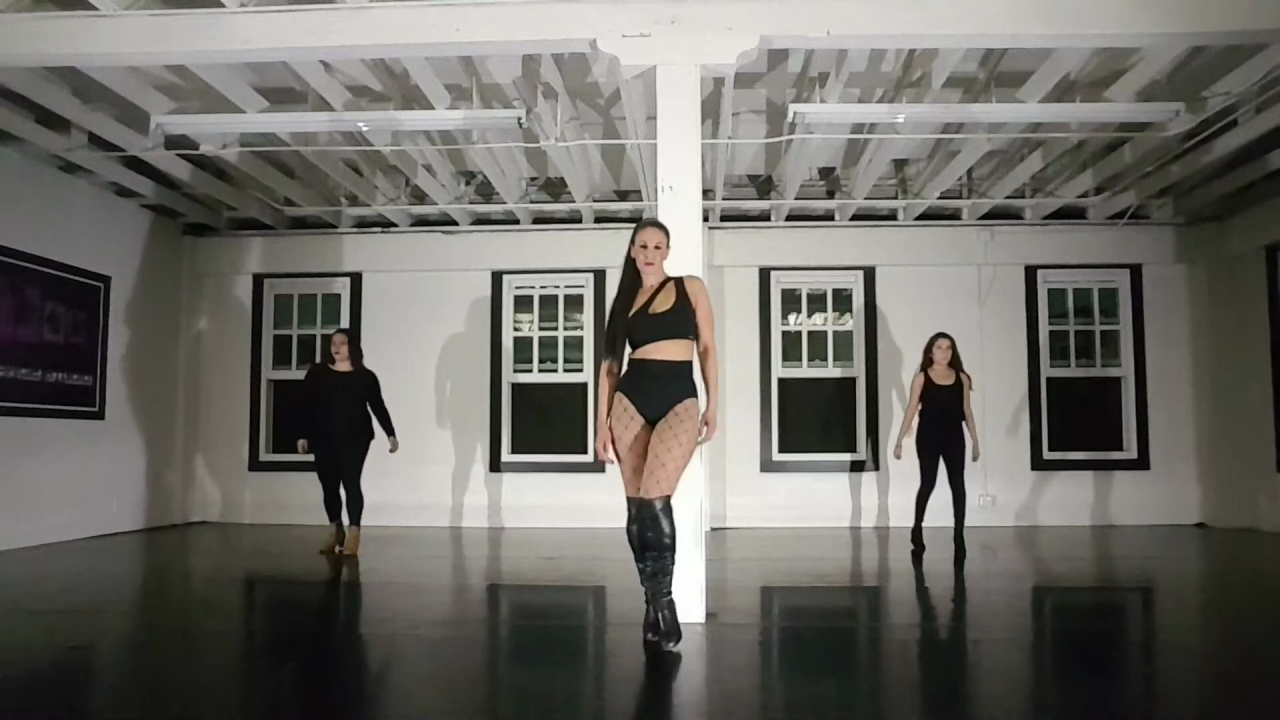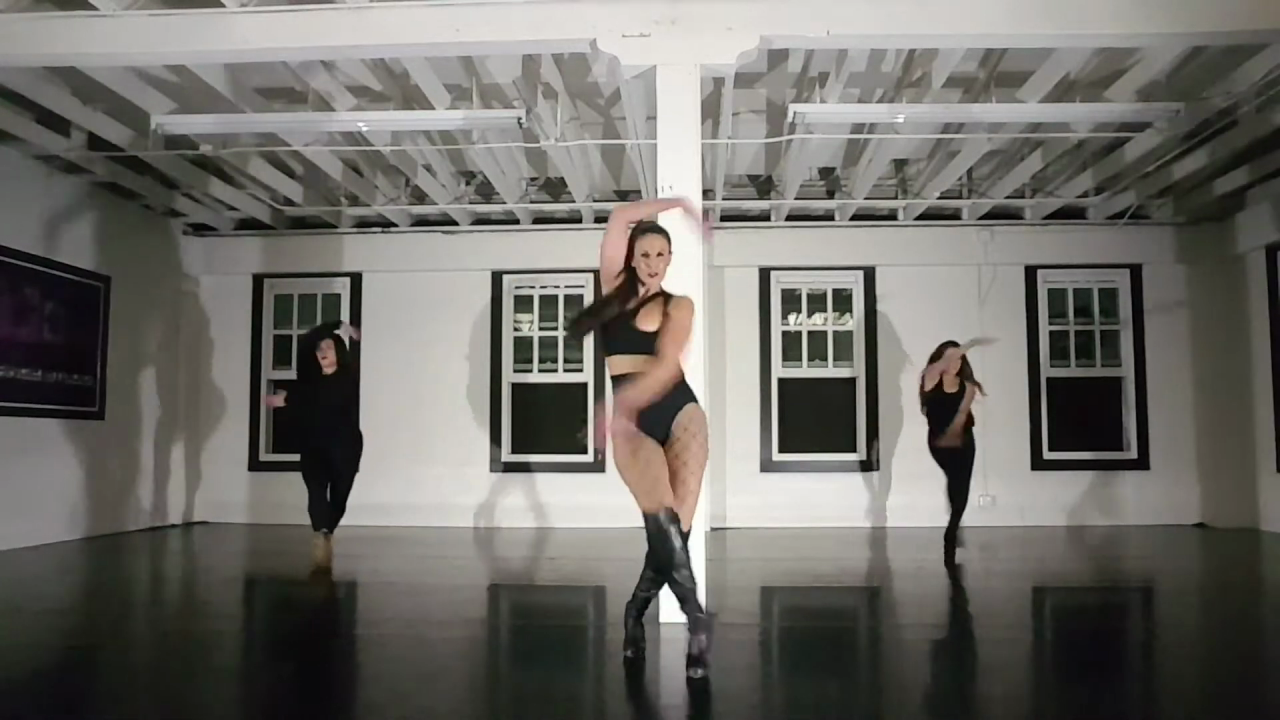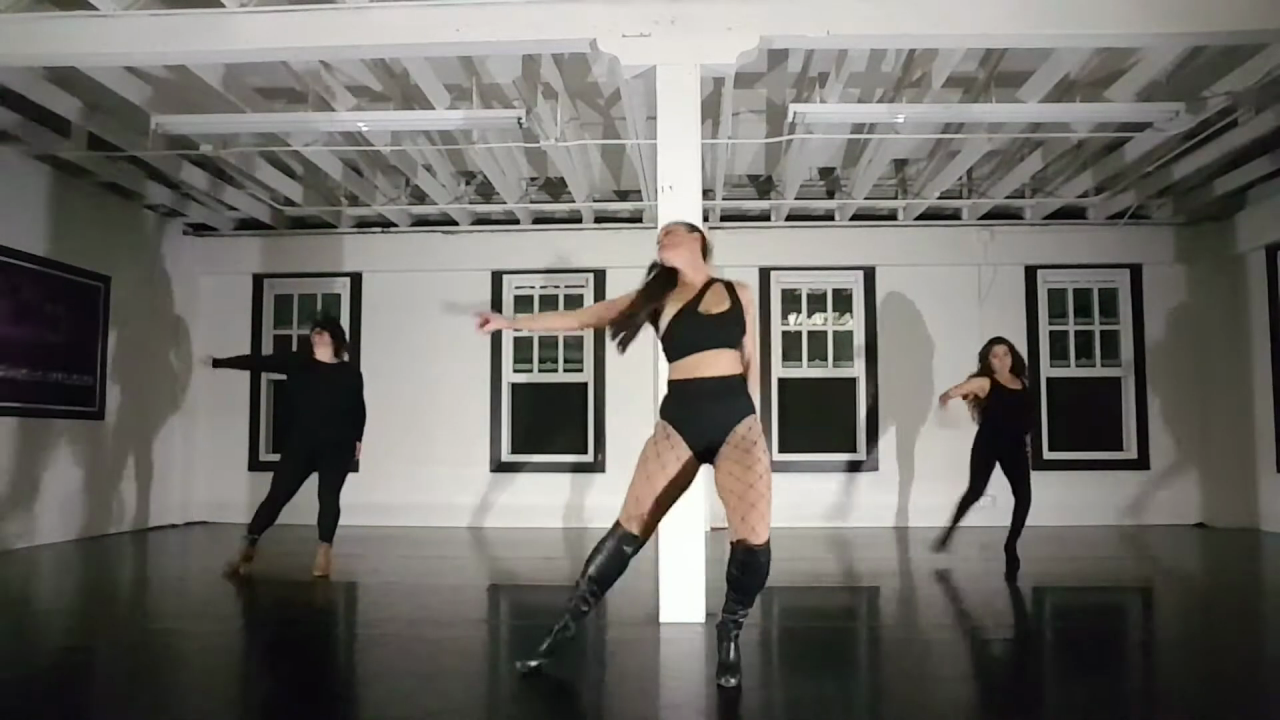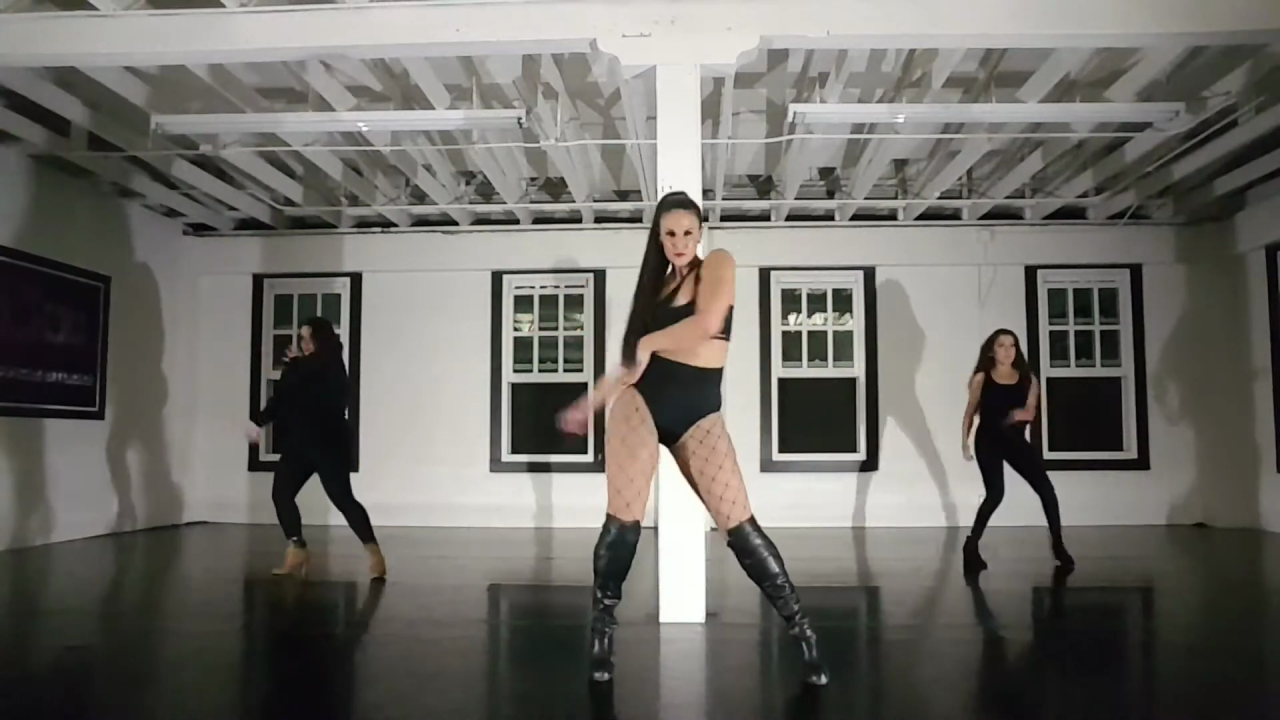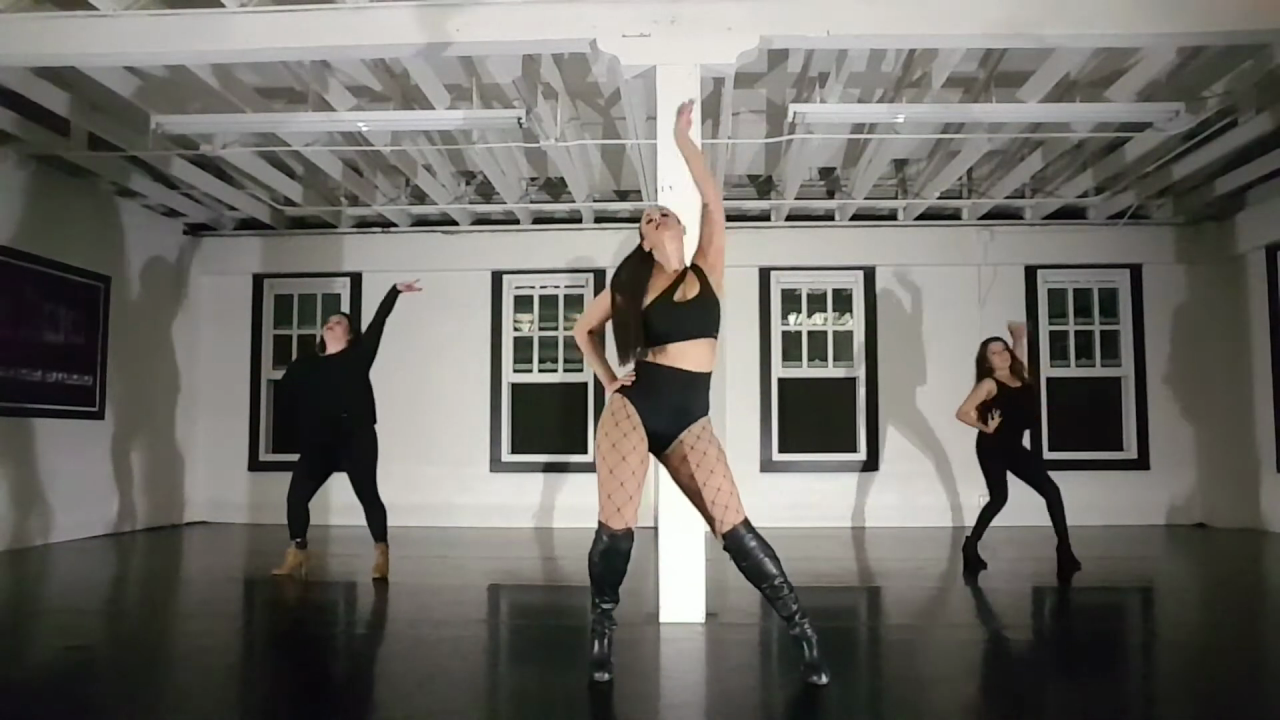
dt=1s
person 1, frame 1
left shoulder: (691, 287)
right shoulder: (624, 300)
left elbow: (707, 347)
right elbow: (610, 364)
left wrist: (712, 404)
right wrist: (602, 423)
left hip: (679, 400)
right hip: (631, 401)
left knee: (655, 497)
right knee: (637, 505)
left ankle: (664, 601)
right ankle: (652, 602)
person 1, frame 2
left shoulder: (679, 306)
right shoulder: (615, 287)
left elbow: (669, 365)
right elbow: (618, 219)
left wrist: (619, 407)
right wrist: (676, 205)
left hip: (680, 413)
right hip: (633, 422)
left knee: (677, 526)
right knee: (662, 514)
left ankle: (637, 610)
right ankle: (697, 618)
person 1, frame 3
left shoulder: (737, 293)
right shoulder: (656, 295)
right elbow: (582, 319)
left wrist: (750, 418)
right wrist: (513, 322)
left hip: (733, 419)
right hip: (679, 423)
left knee: (754, 539)
right knee: (629, 532)
left ankle: (730, 632)
right ankle: (567, 626)
person 1, frame 4
left shoulder: (719, 264)
right shoulder: (656, 283)
left elbow: (706, 324)
left wrist: (648, 344)
right wrist: (592, 399)
left hip: (699, 410)
right hip: (642, 401)
left knee: (739, 523)
right knee: (623, 519)
left ankle: (800, 630)
right ankle: (601, 630)
person 1, frame 5
left shoulder: (707, 267)
right shoulder: (629, 284)
left elbow: (713, 202)
right elbow: (584, 329)
left wrist: (683, 139)
right wrist: (607, 379)
left hip: (690, 418)
right hip: (633, 407)
left knee: (733, 526)
right knee: (616, 526)
left ankle: (803, 630)
right ankle: (601, 632)
person 2, frame 1
left shoulder: (365, 377)
right shoulder: (317, 373)
left elbow: (378, 406)
right elbow: (307, 406)
left wrist: (391, 434)
right wrist: (304, 435)
left hip: (355, 439)
right hip: (324, 439)
left knee: (351, 483)
right knee: (329, 486)
left ankle: (353, 534)
right ankle: (336, 531)
person 2, frame 2
left shoulder: (347, 378)
right shoulder: (310, 371)
left elbow: (328, 401)
right elbow: (306, 340)
left wrist: (287, 399)
right wrist: (340, 326)
left hip: (344, 447)
right hip: (312, 445)
left knee: (338, 496)
right knee: (316, 493)
left ankle: (325, 536)
right ankle: (321, 540)
person 2, frame 3
left shoulder: (350, 373)
right shoulder: (298, 363)
left elbow: (358, 408)
right elbow: (258, 362)
left wrist: (357, 438)
right wrist: (219, 362)
left hip: (337, 446)
right hip: (301, 443)
left knee: (328, 497)
right knee: (277, 494)
left ankle: (324, 552)
right ankle: (248, 547)
person 2, frame 4
left shoulder: (329, 364)
right shoulder: (304, 366)
right elbow: (285, 395)
left hip: (328, 442)
right hip: (299, 443)
left knee: (342, 498)
right knee: (281, 494)
left ankle: (373, 552)
right ankle: (297, 552)
person 2, frame 5
left shoulder: (358, 355)
right shoulder: (306, 364)
left elbow: (378, 322)
right elbow: (285, 392)
left wrist: (396, 290)
right wrist: (304, 418)
left hip: (356, 439)
right hip: (318, 442)
left knee: (367, 494)
right knee: (297, 495)
left ankle: (381, 554)
right ankle: (297, 555)
person 3, frame 1
left shoulder: (961, 378)
right shoulder: (922, 378)
left elbow: (967, 411)
right elbow: (911, 410)
left wrist: (975, 440)
right wrist: (899, 440)
left hip: (954, 437)
right hip: (928, 437)
left knee: (958, 485)
right knee: (928, 484)
left ankle: (959, 535)
right ankle: (917, 530)
person 3, frame 2
left shoulder: (968, 386)
right shoulder: (932, 378)
left elbow: (963, 412)
right elbow: (943, 363)
left wrist: (953, 431)
right wrist: (970, 345)
left hip: (962, 441)
right hip: (939, 440)
left knee: (962, 488)
right knee: (955, 479)
left ankle: (951, 534)
right ankle: (954, 531)
person 3, frame 3
left shoulder: (1022, 383)
right shoulder: (984, 382)
right elbow: (951, 393)
left wrist: (1025, 439)
right wrist: (946, 397)
left hip: (1015, 446)
right hip: (987, 443)
left knee: (1024, 497)
right knee: (975, 491)
left ankle: (1011, 548)
right ankle: (949, 530)
person 3, frame 4
left shoulder: (1027, 379)
right shoulder: (981, 378)
left elbow: (1031, 412)
right elbow: (970, 411)
left wrist: (1022, 414)
right wrist: (965, 440)
left hip: (1016, 441)
right hip: (988, 442)
left knee: (1046, 490)
right knee: (996, 494)
left ankle: (1057, 546)
right ankle: (972, 547)
person 3, frame 5
left shoulder: (1019, 374)
right shoulder: (988, 383)
left elbow: (1020, 344)
right elbow: (962, 413)
left wrist: (1018, 336)
right wrist: (986, 428)
left hip: (1014, 447)
right hip: (992, 448)
left knee: (1051, 490)
right knee: (999, 498)
left ankle: (1064, 548)
right ankle: (971, 546)
